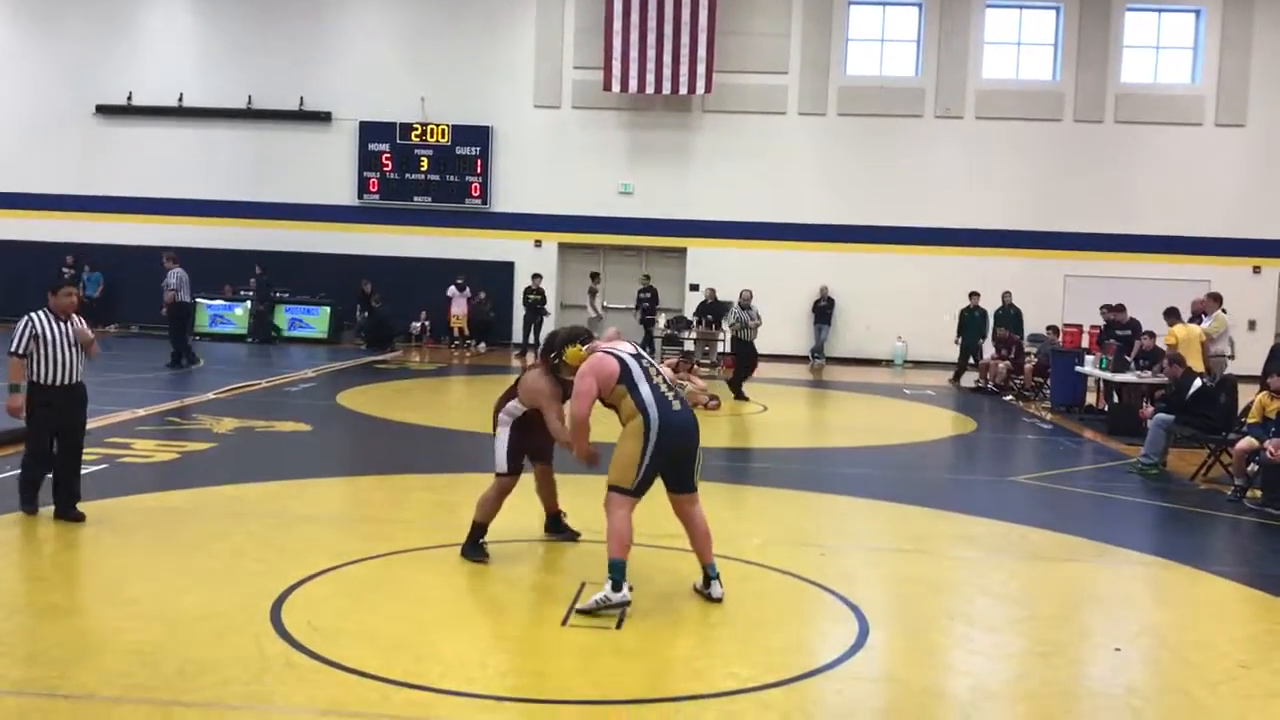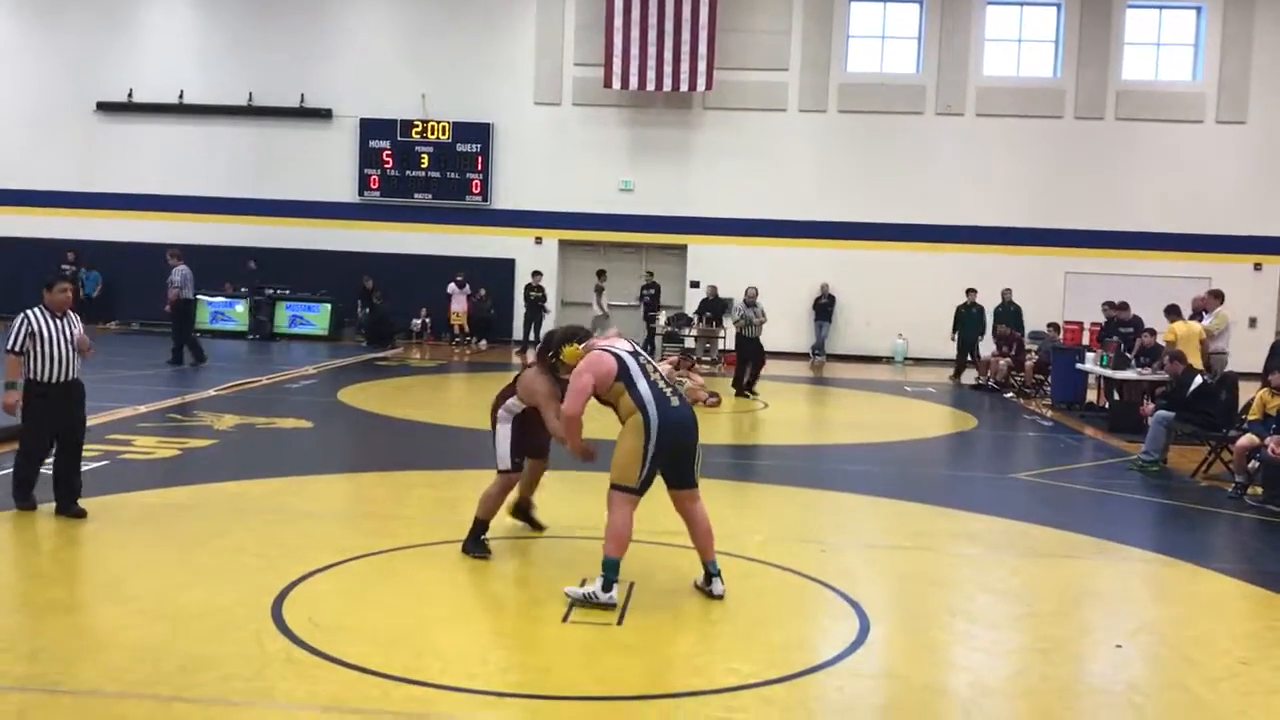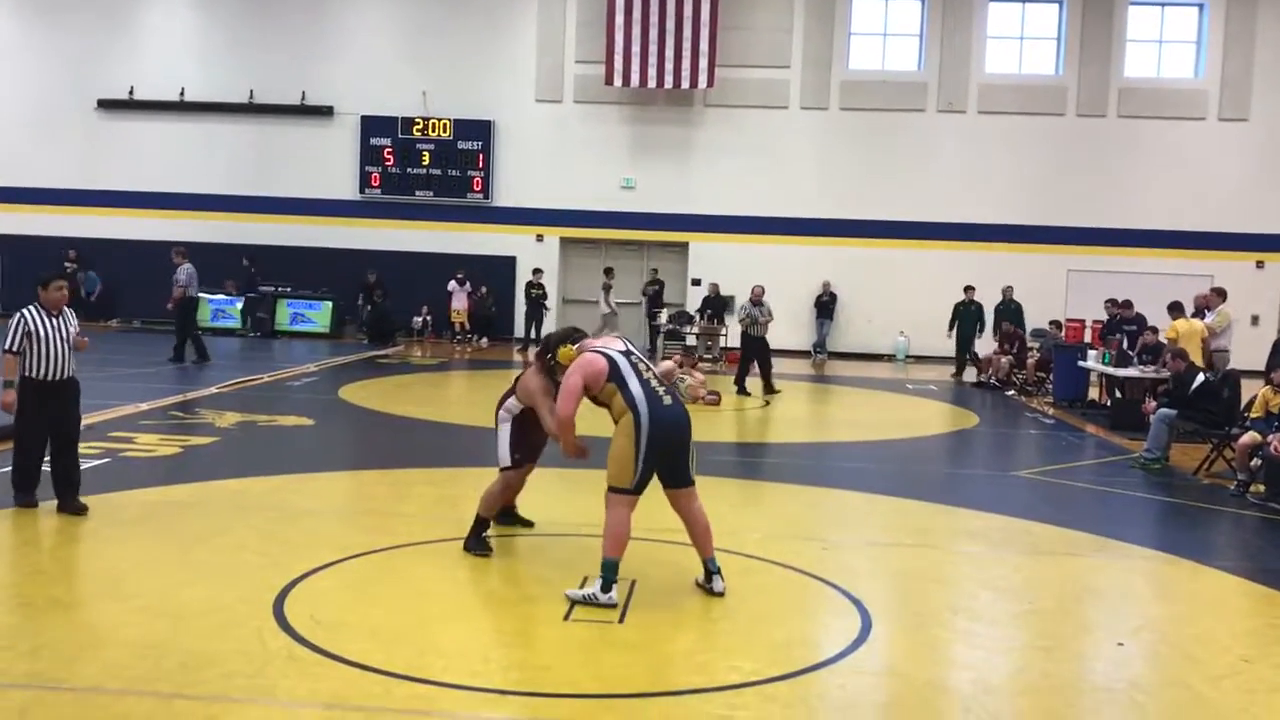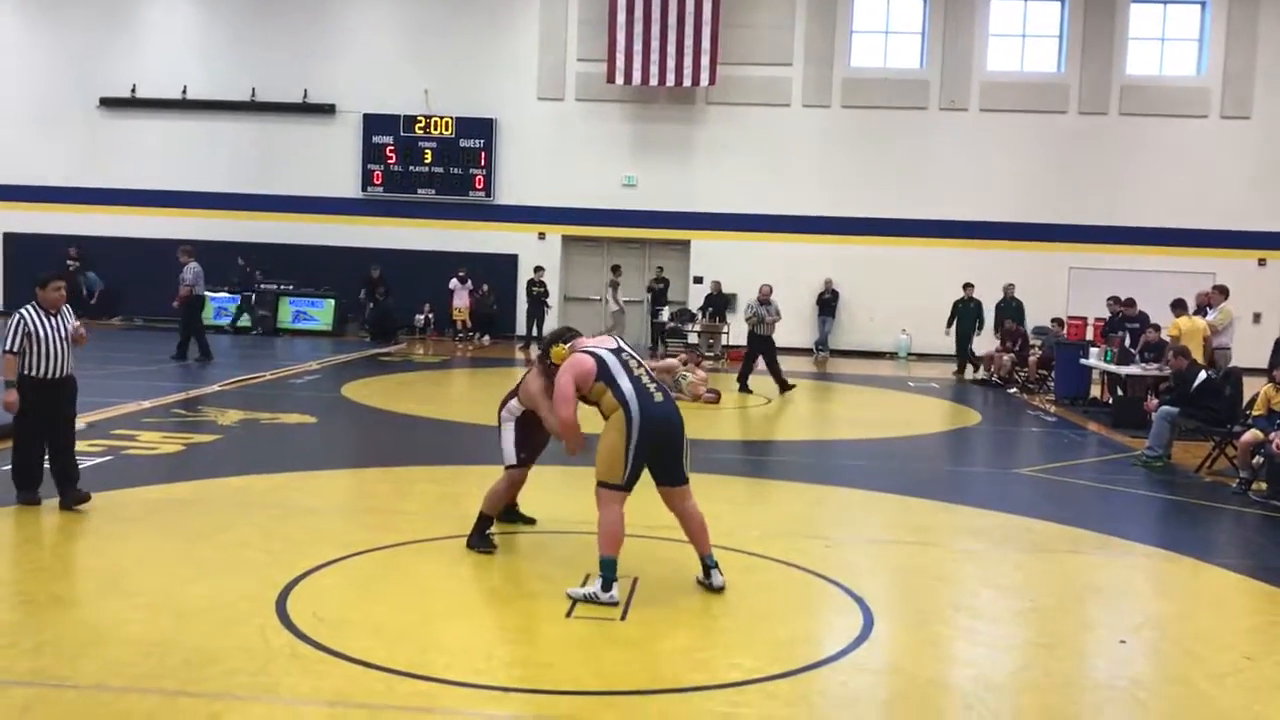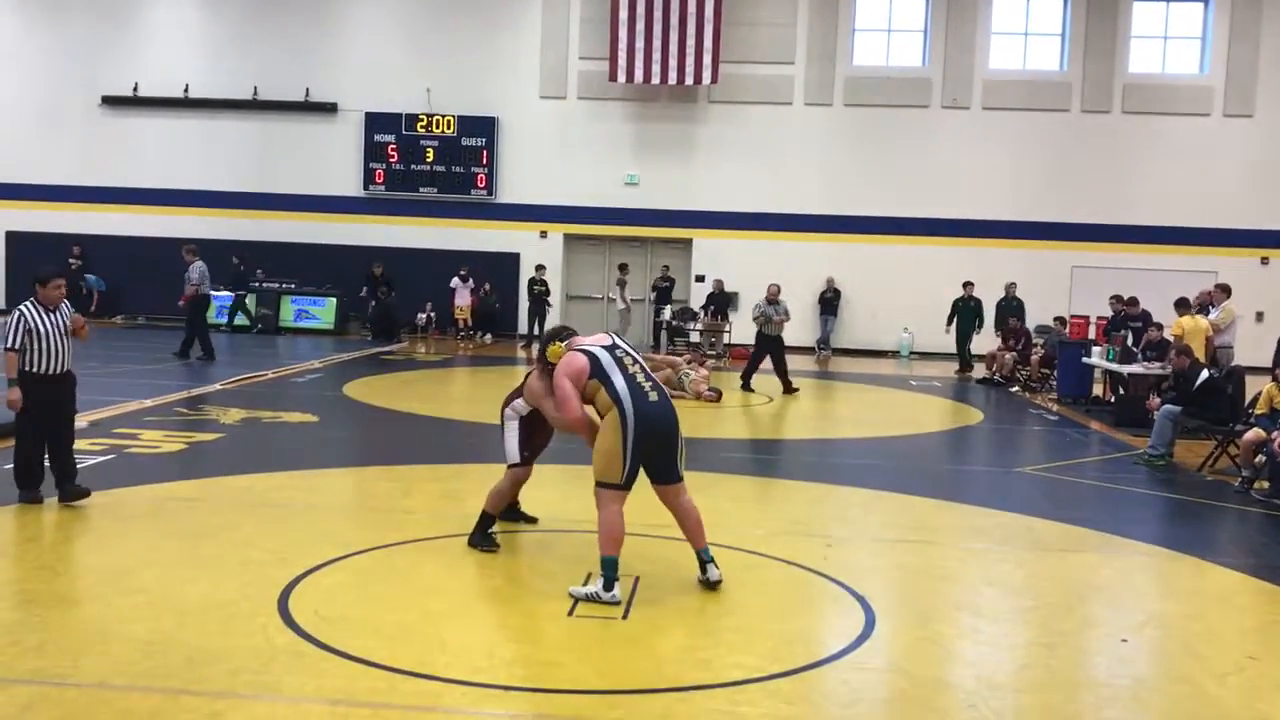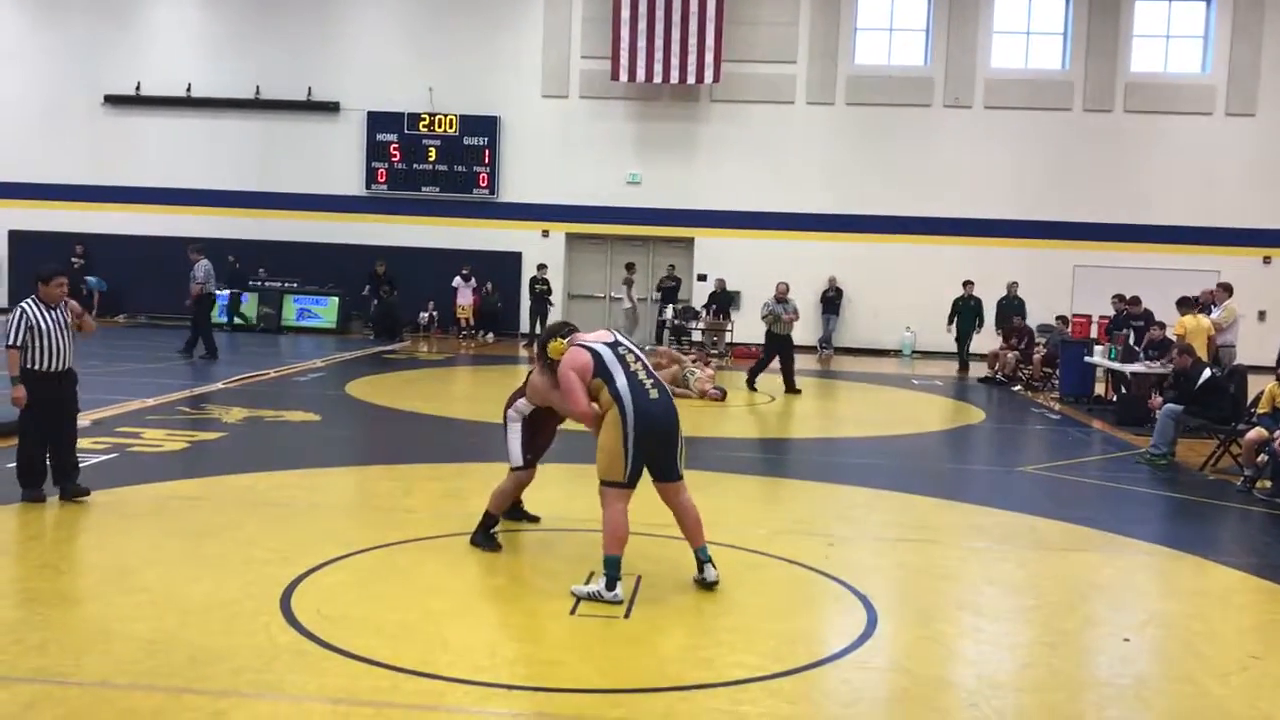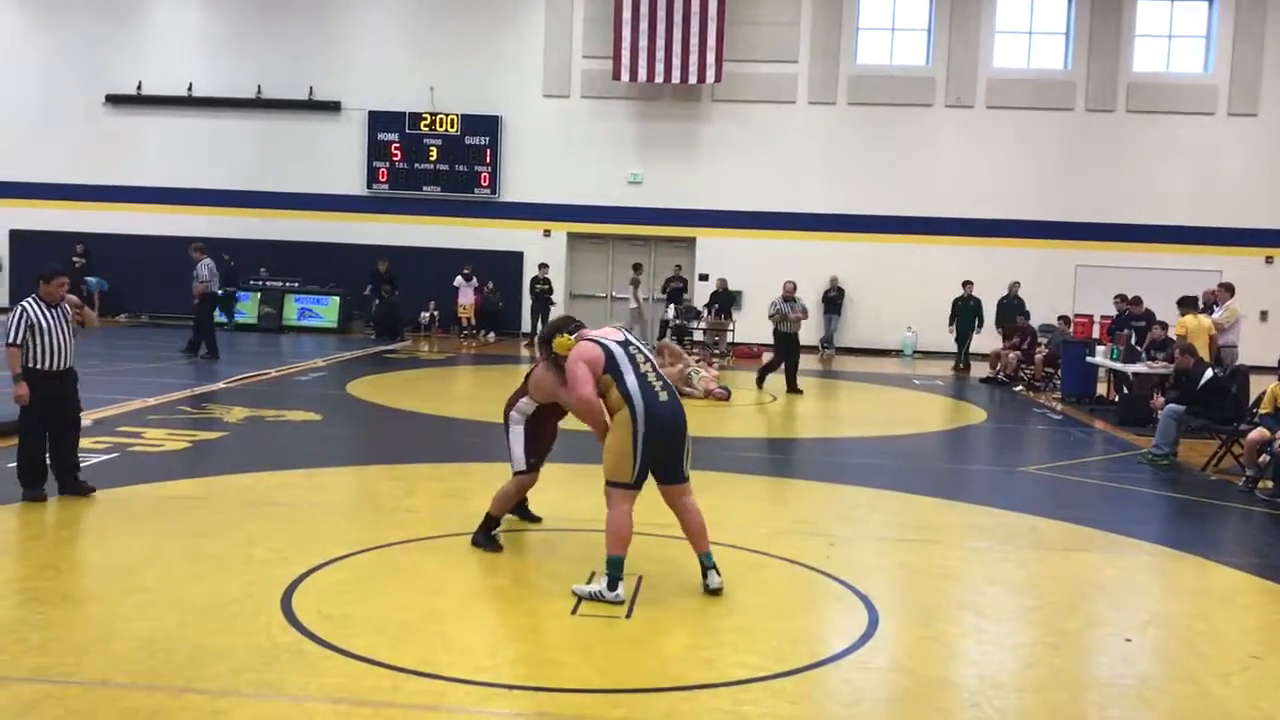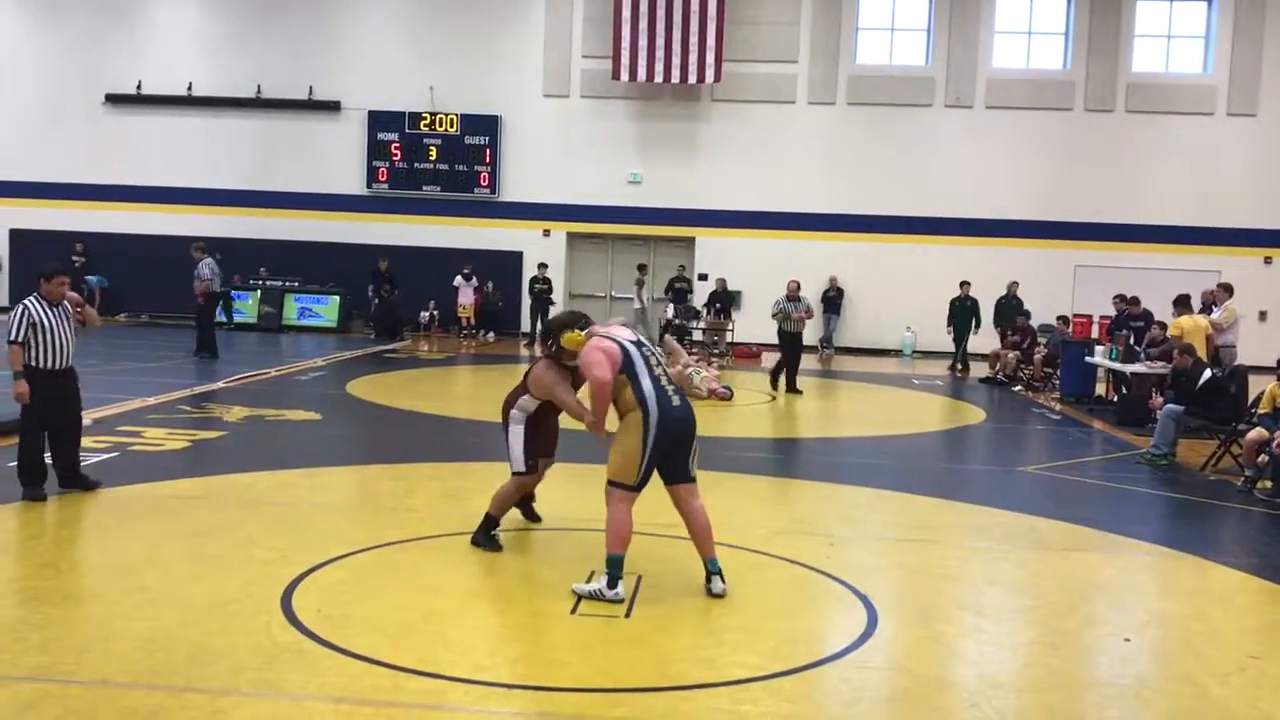
dt=0.1s
person 1, frame 1
left shoulder: (590, 366)
right shoulder: (625, 346)
left elbow: (579, 415)
left wrist: (581, 448)
left hip: (650, 426)
right hip: (685, 421)
left knee: (618, 504)
right knee: (688, 504)
left ankle: (616, 587)
right ankle: (712, 581)
person 1, frame 2
left shoulder: (589, 364)
right shoulder: (622, 342)
left elbow: (570, 413)
left wrist: (576, 444)
left hip: (649, 423)
right hip: (683, 417)
left knee: (620, 502)
right knee: (689, 501)
left ankle: (606, 586)
right ankle: (712, 578)
person 1, frame 3
left shoulder: (580, 366)
right shoulder: (616, 342)
left elbow: (563, 414)
left wrist: (569, 444)
left hip: (642, 422)
right hip: (677, 416)
left knee: (618, 504)
right knee: (687, 500)
left ankle: (606, 587)
right ankle: (713, 575)
person 1, frame 4
left shoulder: (570, 367)
right shoulder: (611, 340)
left elbow: (563, 418)
left wrist: (572, 442)
left hip: (634, 419)
right hip: (669, 413)
left knee: (609, 500)
right knee: (681, 498)
left ankle: (606, 585)
right ankle: (712, 572)
person 1, frame 5
left shoulder: (566, 365)
right shoulder: (609, 337)
left elbow: (572, 416)
left wrist: (590, 433)
left hip: (628, 418)
right hip: (664, 411)
left knee: (609, 500)
right knee: (676, 495)
left ankle: (608, 585)
right ankle: (708, 566)
person 1, frame 6
left shoulder: (569, 361)
right shoulder: (610, 334)
left elbow: (580, 409)
left wrist: (600, 423)
left hip: (629, 416)
right hip: (665, 409)
left knee: (614, 499)
right knee: (676, 493)
left ankle: (610, 584)
right ankle: (705, 566)
person 1, frame 7
left shoulder: (578, 355)
right shoulder: (617, 332)
left elbow: (585, 399)
left wrist: (599, 426)
left hip: (638, 417)
right hip: (673, 411)
left knee: (619, 499)
right knee: (681, 496)
left ankle: (612, 584)
right ankle: (710, 572)
person 1, frame 8
left shoulder: (593, 348)
right shoulder: (622, 333)
left elbow: (603, 381)
left wrist: (596, 418)
left hip: (648, 421)
right hip: (682, 415)
left knee: (619, 498)
right knee: (689, 500)
left ankle: (612, 583)
right ankle: (714, 576)
person 2, frame 1
left shoulder: (78, 322)
right shoulder: (32, 322)
left elbow: (93, 354)
right elbow: (16, 358)
left wrist: (89, 340)
right wrist: (14, 392)
left hip: (74, 393)
right hip: (42, 395)
left knee: (71, 451)
right knee: (39, 450)
left ankle: (67, 504)
right ankle: (28, 497)
person 2, frame 2
left shoulder: (74, 318)
right shoulder: (28, 319)
left elbow: (82, 352)
left wrist: (86, 348)
left hip: (71, 391)
right hip: (39, 393)
left knee: (71, 447)
right knee: (34, 447)
left ankle: (67, 501)
right ankle: (23, 494)
person 2, frame 3
left shoulder: (69, 314)
right shoulder: (25, 318)
left wrist: (82, 344)
left hip: (66, 388)
right hip: (34, 389)
left knee: (67, 443)
right knee: (30, 443)
left ankle: (68, 497)
right ankle: (24, 491)
person 2, frame 4
left shoulder: (66, 311)
right shoulder: (23, 317)
left elbow: (77, 343)
left wrist: (81, 337)
left hip: (63, 385)
right hip: (33, 387)
left knee: (64, 439)
right knee: (29, 440)
left ankle: (68, 491)
right ankle: (27, 489)
person 2, frame 5
left shoulder: (65, 307)
right shoulder: (23, 314)
left elbow: (81, 336)
right elbow: (12, 352)
left wrist: (81, 327)
right wrist: (13, 386)
left hip: (63, 381)
right hip: (34, 384)
left knee: (64, 435)
right knee: (31, 438)
left ankle: (67, 486)
right ankle: (28, 487)
person 2, frame 6
left shoulder: (66, 306)
right shoulder: (24, 311)
left elbow: (90, 329)
right elbow: (13, 349)
left wrist: (80, 314)
right wrist: (16, 384)
left hip: (64, 378)
right hip: (36, 381)
left knee: (65, 432)
right knee: (33, 435)
left ankle: (67, 484)
right ankle: (31, 486)
person 2, frame 7
left shoulder: (67, 306)
right shoulder: (24, 310)
left elbow: (93, 324)
right elbow: (13, 348)
left wrist: (80, 306)
right wrist: (19, 381)
left hip: (65, 377)
right hip: (37, 380)
left knee: (68, 430)
right knee: (33, 435)
left ankle: (69, 480)
right ankle: (32, 485)
person 2, frame 8
left shoulder: (66, 305)
right shoulder: (26, 309)
left elbow: (94, 323)
right elbow: (15, 346)
left wrist: (80, 304)
right wrist: (19, 379)
left hip: (65, 376)
right hip: (38, 378)
left knee: (70, 428)
right knee: (33, 433)
left ankle: (71, 477)
right ankle: (32, 484)
person 3, frame 1
left shoulder: (571, 367)
right shoulder: (543, 382)
right elbow: (555, 427)
left hip: (539, 417)
right hip: (514, 420)
left knee: (544, 470)
right knee: (505, 482)
left ankle: (554, 521)
right ankle: (473, 540)
person 3, frame 2
left shoulder: (565, 367)
right shoulder: (542, 382)
right elbow: (555, 426)
right wrist: (577, 446)
left hip: (536, 415)
right hip: (512, 417)
left knee: (538, 464)
right knee: (508, 478)
left ankle: (522, 506)
right ankle: (475, 537)
person 3, frame 3
left shoulder: (565, 366)
right shoulder: (539, 381)
right elbow: (550, 424)
left hip: (535, 416)
right hip: (514, 418)
left knee: (526, 467)
right knee: (510, 476)
left ankle: (505, 510)
right ankle: (476, 534)
person 3, frame 4
right shoulder: (539, 382)
right elbow: (550, 423)
left hip: (536, 419)
right hip: (517, 419)
left knee: (523, 468)
right knee: (514, 473)
left ankle: (508, 508)
right ankle: (478, 532)
person 3, frame 5
right shoulder: (541, 384)
left hip: (539, 421)
right hip: (521, 418)
left knee: (523, 470)
right knee: (517, 473)
left ankle: (510, 508)
right ankle: (480, 532)
person 3, frame 6
right shoulder: (544, 381)
left hip: (544, 419)
right hip: (522, 419)
left knee: (528, 468)
right knee: (520, 476)
left ankle: (512, 506)
right ankle: (482, 533)
person 3, frame 7
right shoulder: (549, 375)
left hip: (546, 417)
right hip: (524, 420)
left knee: (533, 467)
right knee: (525, 477)
left ankle: (517, 504)
right ankle: (484, 531)
person 3, frame 8
left shoulder: (571, 354)
right shoulder: (550, 373)
right elbow: (570, 405)
right wrist: (590, 418)
left hip: (544, 414)
right hip: (522, 417)
left knee: (544, 463)
right knee: (523, 478)
left ankle: (524, 499)
right ankle: (484, 531)
